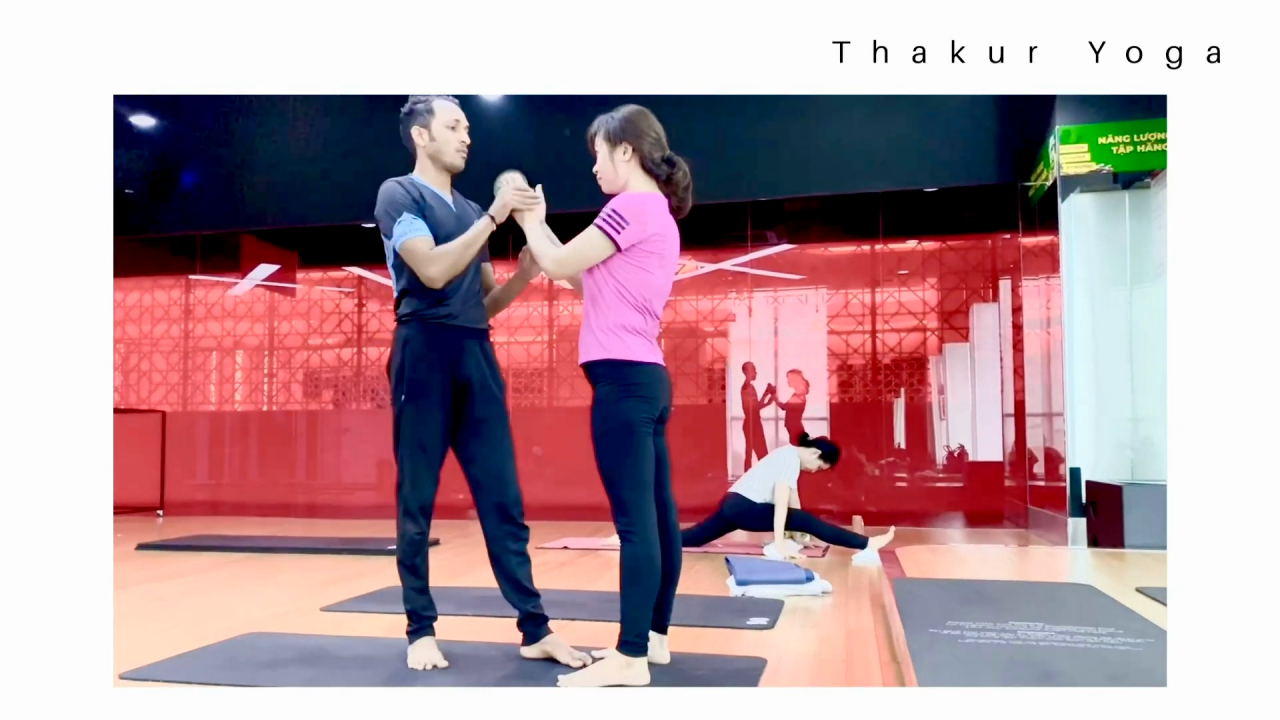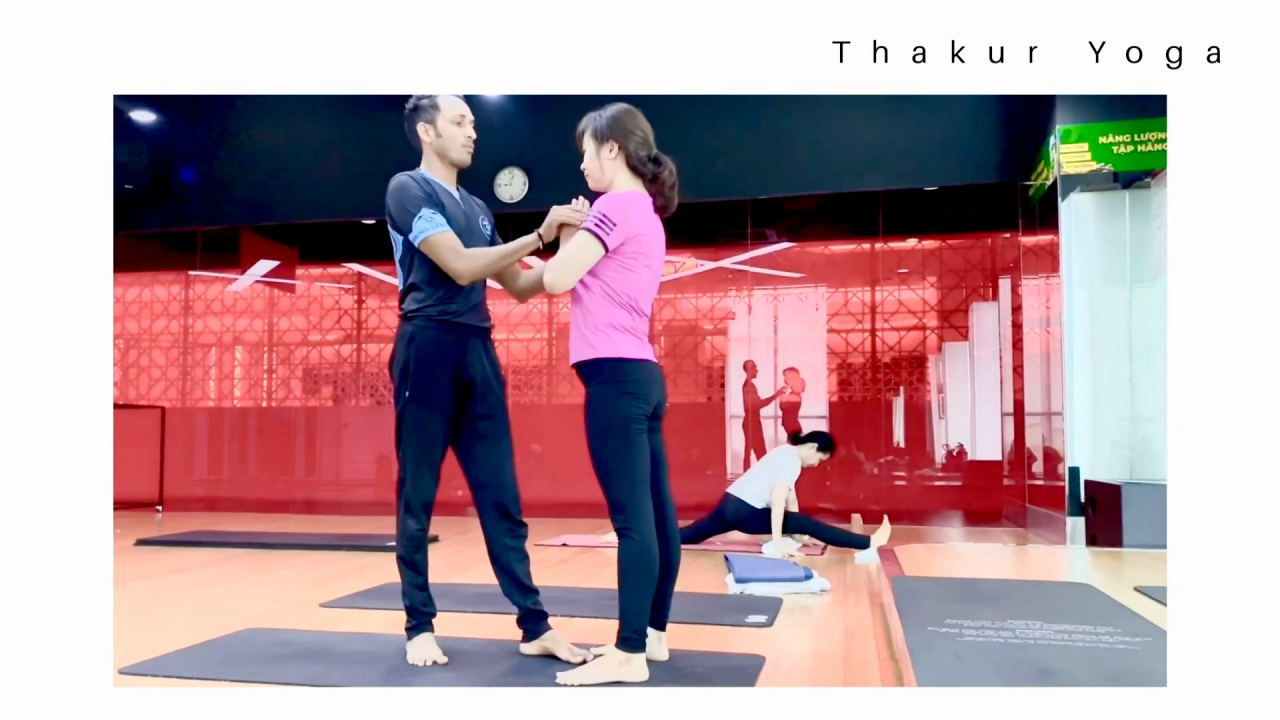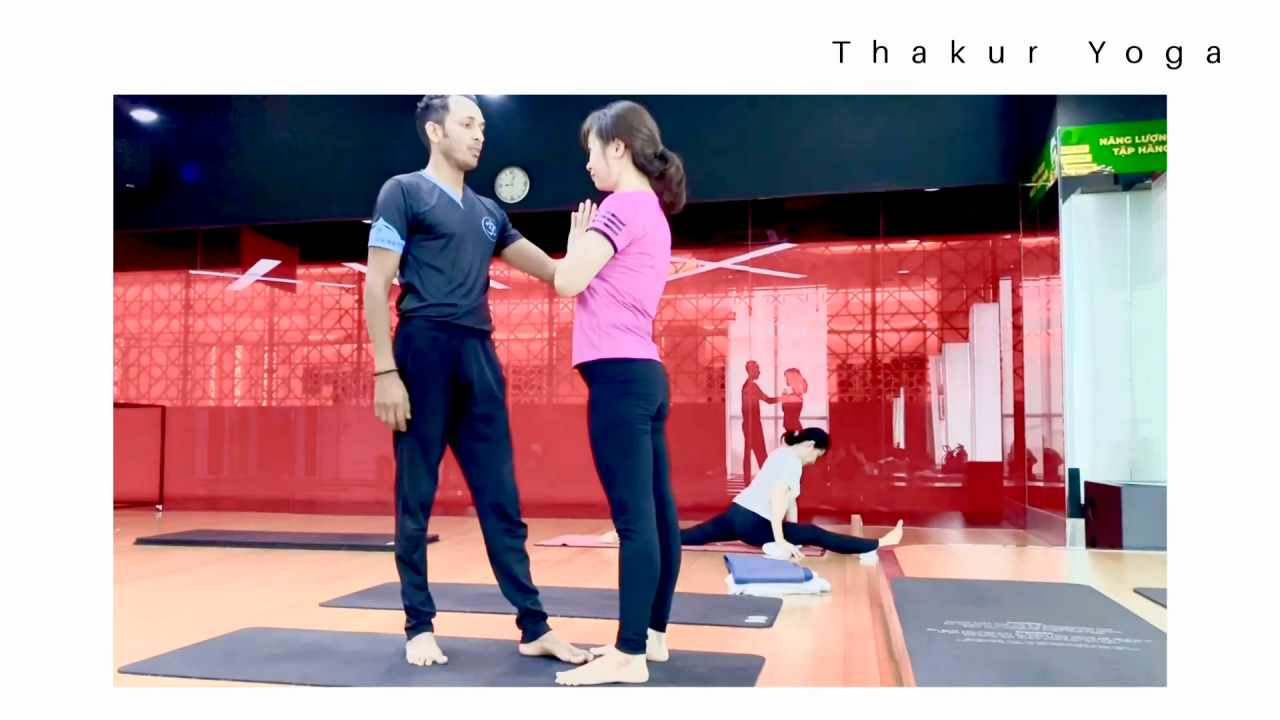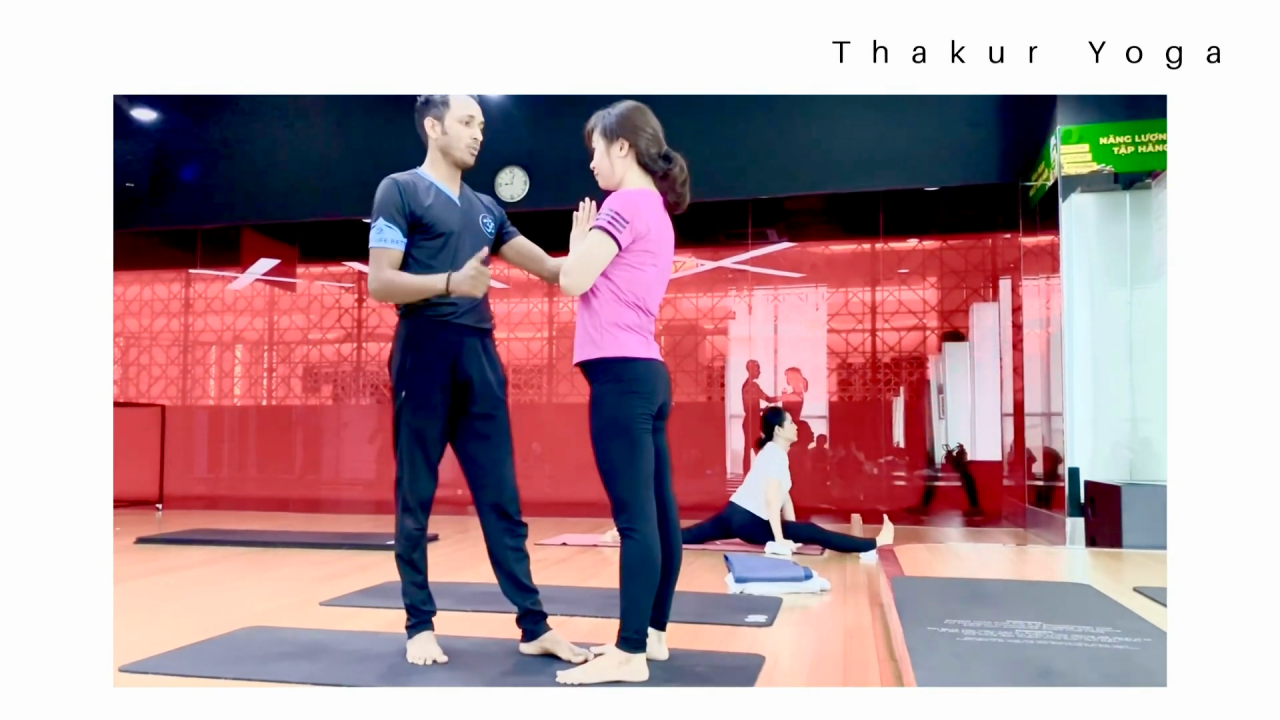
dt=1s
person 1, frame 1
left shoulder: (633, 206)
right shoulder: (658, 215)
left elbow: (556, 266)
right elbow: (587, 278)
left wrist: (529, 222)
right wrist: (541, 229)
left hip: (623, 378)
right hip: (647, 378)
left knee: (635, 521)
right knee: (656, 515)
left ankle: (630, 657)
right ankle: (652, 636)
person 1, frame 2
left shoulder: (616, 206)
right shoulder: (645, 213)
left elbow: (557, 280)
left wrist: (568, 241)
right wrist: (575, 239)
left hip: (615, 376)
right hip: (640, 375)
left knee: (631, 516)
right knee: (654, 511)
left ankle: (629, 653)
right ankle: (651, 633)
person 1, frame 3
left shoulder: (623, 206)
right shoulder: (652, 212)
left elbow: (568, 282)
left wrist: (577, 239)
right wrist: (583, 243)
left hip: (618, 375)
right hip: (643, 374)
left knee: (634, 518)
right knee: (656, 512)
left ankle: (629, 654)
right ankle: (651, 634)
person 1, frame 4
left shoulder: (625, 204)
right shoulder: (655, 212)
left elbow: (573, 281)
left wrist: (578, 239)
right wrist: (586, 243)
left hip: (620, 374)
right hip: (646, 372)
left knee: (634, 516)
right knee: (657, 511)
left ankle: (629, 653)
right ankle: (650, 633)
person 2, frame 1
left shoulder: (470, 210)
right shoulder: (398, 194)
right elbow: (434, 272)
left wrist: (533, 262)
right wrist: (496, 215)
left hip: (477, 354)
right hip: (425, 350)
left knee: (502, 497)
right knee: (417, 500)
left ankle: (535, 628)
right ankle: (421, 629)
person 2, frame 2
left shoulder: (476, 207)
right shoulder: (407, 188)
left elbow: (521, 285)
right elbow: (461, 267)
right wrist: (539, 234)
left hip: (478, 352)
right hip: (427, 347)
left knee: (501, 496)
right knee: (418, 496)
left ankle: (534, 626)
right ankle: (419, 626)
person 2, frame 3
left shoulder: (487, 211)
right shoulder: (404, 192)
left elbow: (554, 271)
right elbow: (377, 286)
right wrist: (387, 371)
left hip: (480, 356)
right hip: (423, 350)
left knee: (500, 498)
right knee: (415, 498)
left ankle: (533, 627)
right ankle: (419, 626)
person 2, frame 4
left shoulder: (485, 207)
right shoulder: (400, 190)
left elbow: (549, 268)
right elbow: (379, 282)
right wrist: (449, 282)
left hip: (480, 355)
right hip: (425, 351)
left knee: (501, 497)
right knee: (415, 497)
left ankle: (534, 626)
right ankle: (420, 625)
person 3, frame 1
left shoulder: (790, 455)
right shoulder: (791, 458)
left elbow: (792, 500)
right elbow: (781, 502)
left wrist: (796, 534)
right wrist: (779, 542)
left hip: (733, 505)
right hip: (744, 508)
left knee: (696, 538)
right knee: (808, 521)
right ankle: (867, 544)
person 3, frame 2
left shoulder: (786, 452)
right shoulder: (792, 459)
left elbow: (790, 498)
right elbow: (778, 500)
left wrist: (794, 533)
right wrist: (778, 541)
left hip: (730, 505)
right hip: (745, 512)
left knee: (692, 534)
right knee: (808, 524)
right ankle: (869, 542)
person 3, frame 3
left shoulder: (782, 453)
right shoulder: (792, 462)
left elbow: (789, 498)
right elbow: (779, 497)
left wrist: (790, 533)
right wrist: (780, 540)
left hip: (735, 513)
right hip: (751, 521)
left knee: (694, 536)
right knee: (810, 535)
right ankle: (877, 545)
person 3, frame 4
left shoulder: (771, 451)
right shoulder: (777, 454)
left elbow: (783, 496)
right elbow: (772, 498)
left wrist: (794, 533)
right wrist: (782, 539)
left hip: (735, 514)
right hip: (739, 519)
left knee: (684, 536)
right knee: (813, 533)
right ankle: (871, 543)
